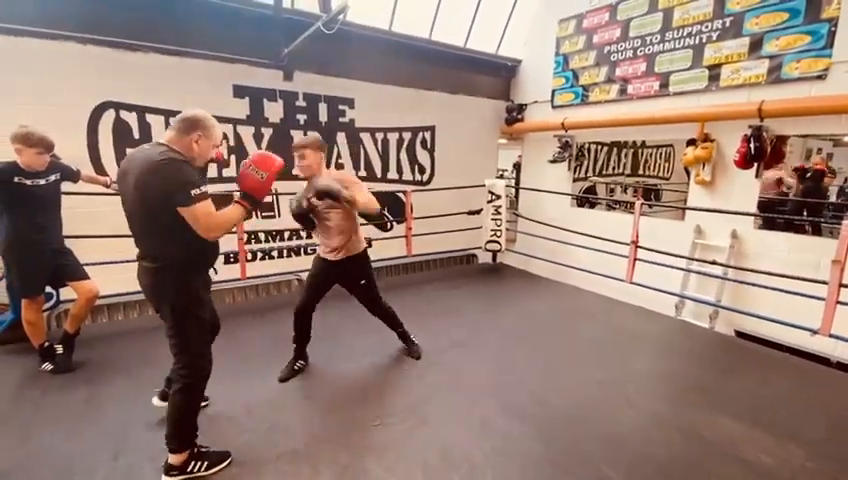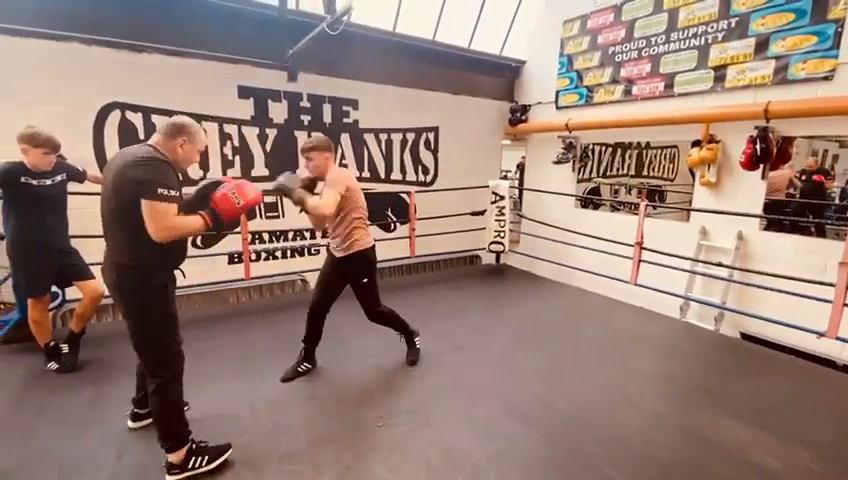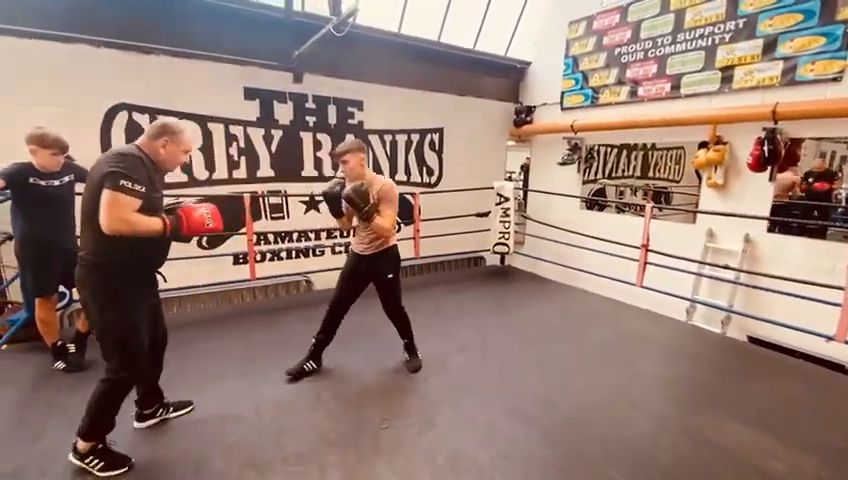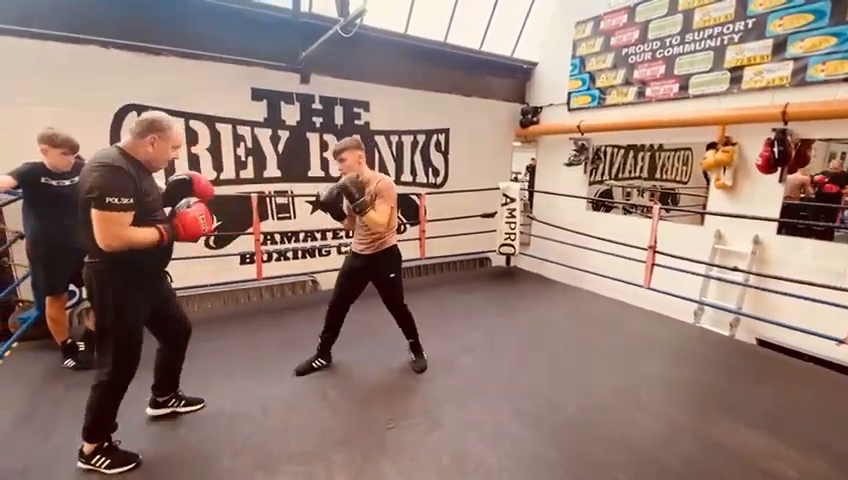
dt=0.3s
person 1, frame 1
left shoulder: (140, 158)
right shoulder: (172, 168)
right elbow: (211, 227)
right wrist: (251, 197)
left hip: (163, 271)
right hip: (179, 278)
left knee: (207, 328)
right knee: (195, 362)
left ankle: (172, 392)
person 1, frame 2
left shoulder: (131, 157)
right shoulder: (153, 166)
right elbow: (163, 229)
left wrist: (199, 199)
right wrist: (213, 215)
left hip: (130, 270)
right hip: (142, 277)
left knee: (152, 345)
right knee: (166, 358)
left ankle: (144, 408)
person 1, frame 3
left shoulder: (139, 165)
right shoulder: (126, 164)
right elbow: (114, 222)
left wrist: (175, 216)
right wrist: (173, 225)
left hip: (136, 274)
right hip: (110, 278)
left knee: (154, 341)
right knee: (124, 362)
left ankle: (149, 406)
right ankle: (87, 445)
person 1, frame 4
left shoulder: (134, 166)
right shoulder: (111, 172)
right elbow: (110, 237)
left wrist: (174, 194)
right wrist: (170, 231)
left hip: (146, 275)
right hip: (116, 283)
left knee: (177, 330)
right knee: (120, 363)
left ankle: (164, 397)
right ankle: (93, 446)
person 2, frame 1
left shoulder: (342, 179)
right shoulder: (309, 189)
left elbow: (373, 208)
left wrist: (340, 194)
right wrist: (303, 214)
left hip: (353, 257)
right hip: (325, 259)
left knee: (375, 304)
right knee: (303, 308)
left ankle: (405, 336)
right ankle: (299, 357)
person 2, frame 2
left shoulder: (339, 176)
right shoulder: (330, 181)
left elbow: (325, 211)
right elbow: (320, 225)
left wrist: (295, 192)
right wrist: (306, 196)
left hip: (360, 254)
right hip: (337, 255)
left knee: (373, 310)
right knee: (317, 307)
left ankle: (410, 336)
right ankle: (307, 358)
person 2, frame 3
left shoulder: (385, 187)
right shoulder: (349, 186)
left elbow: (387, 230)
right elbow: (346, 225)
left wrist: (365, 209)
right wrist: (335, 206)
left hip: (384, 255)
right hip: (358, 255)
left knee: (393, 307)
right knee: (337, 306)
left ankle: (411, 350)
right ankle: (313, 357)
person 2, frame 4
left shoulder: (383, 184)
right shoulder: (348, 184)
left elbow: (380, 226)
left wrist: (358, 201)
right wrist: (337, 211)
left hip: (384, 255)
right hip: (357, 255)
left knee: (397, 306)
right knee: (337, 305)
left ankle: (417, 350)
right ankle: (323, 354)
person 3, frame 1
left shoulder: (56, 168)
left elbow: (83, 176)
left wrist: (109, 182)
left hip: (55, 246)
right hip: (22, 251)
left knee: (89, 292)
right knee: (33, 302)
left ankle: (65, 343)
right ankle: (46, 353)
person 3, frame 2
left shoulder: (62, 168)
left elbow: (89, 176)
left hip: (60, 246)
right hip: (27, 250)
left knee: (95, 291)
right knee: (39, 302)
left ankle: (71, 343)
right ankle: (51, 352)
person 3, frame 3
left shoulder: (70, 169)
right shoulder: (21, 172)
left hip: (68, 247)
right hip: (35, 250)
right knee: (45, 301)
left ankle: (77, 342)
right ankle: (58, 352)
person 3, frame 4
left shoulder: (80, 169)
right shoulder: (32, 172)
left hip: (78, 246)
right hip: (46, 249)
right knee: (56, 300)
left ankle: (88, 341)
right ankle: (68, 350)
